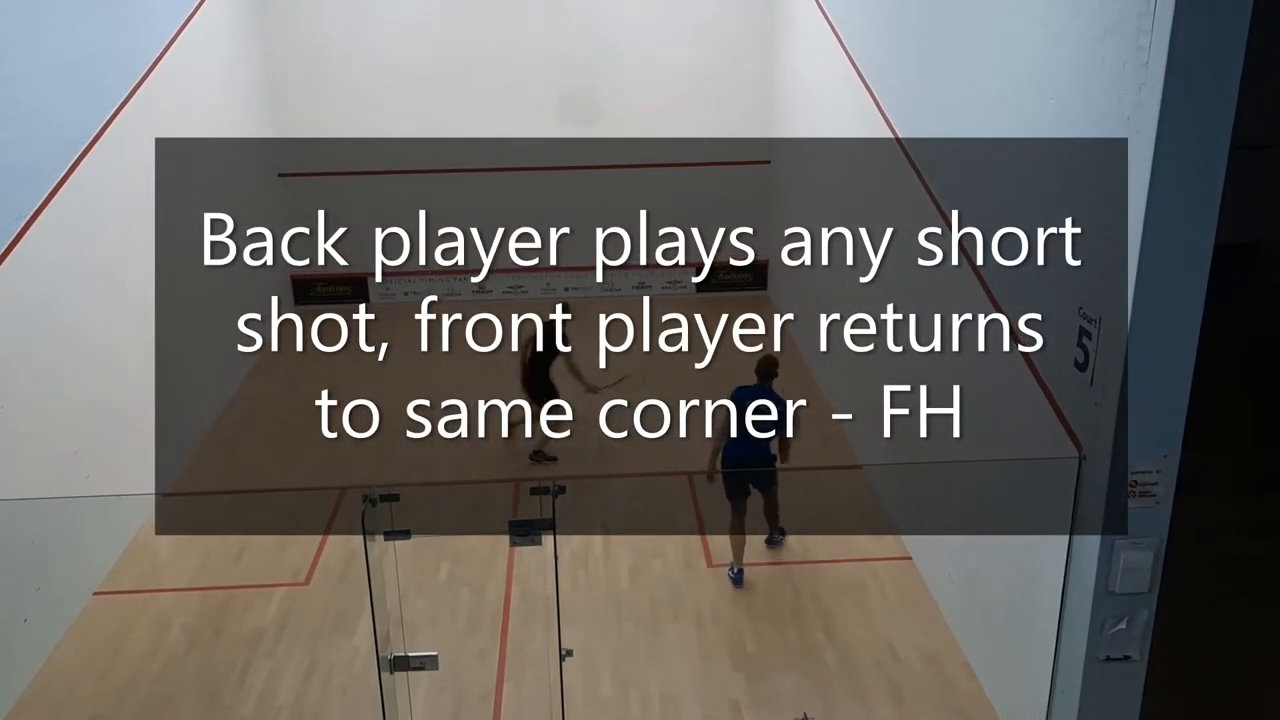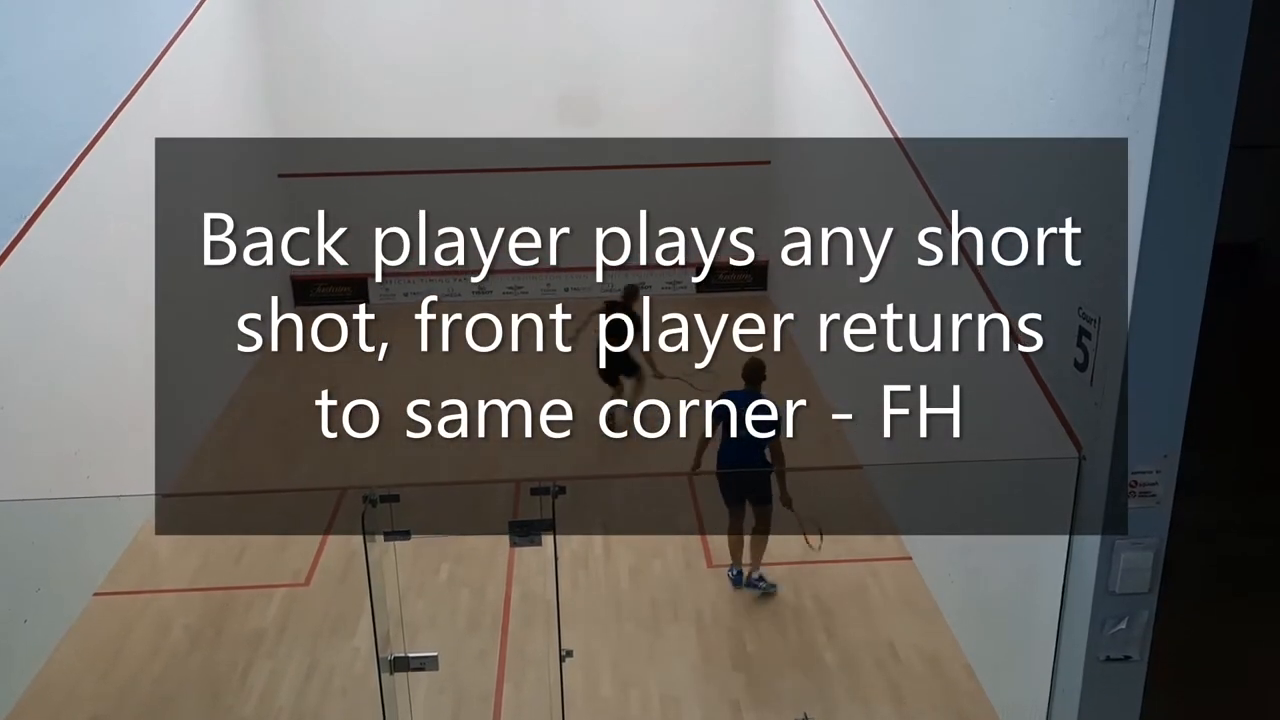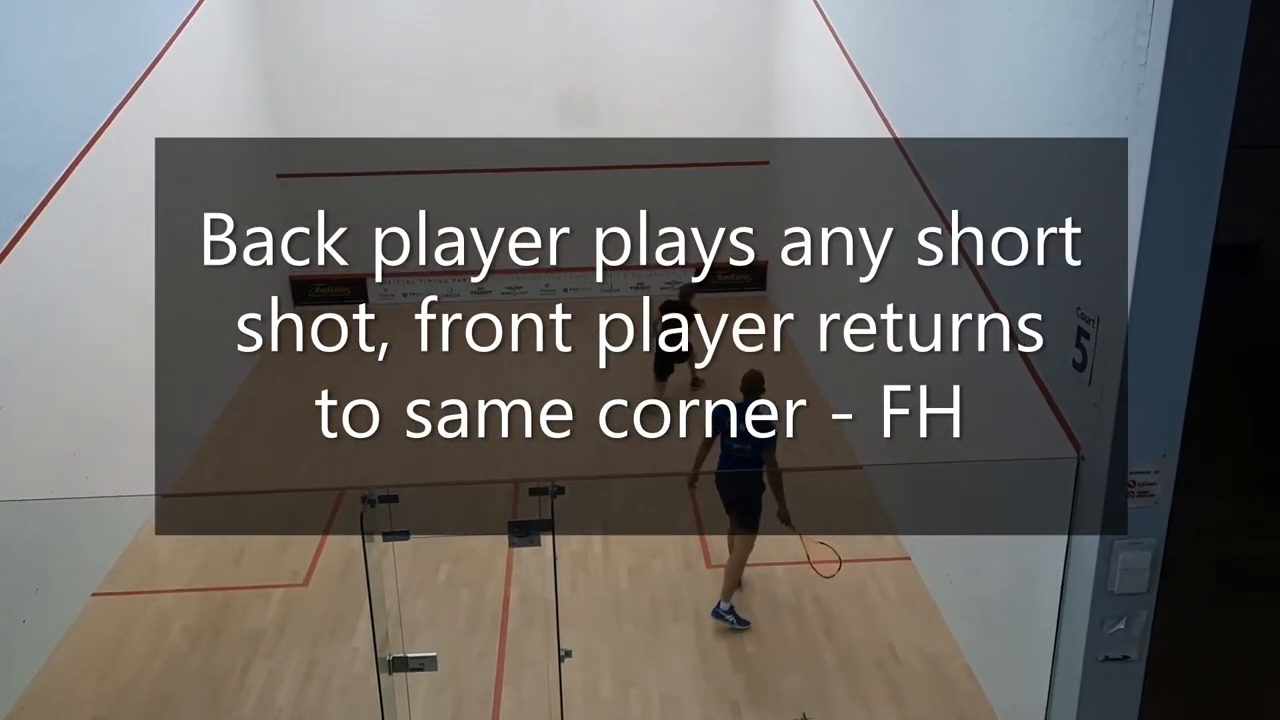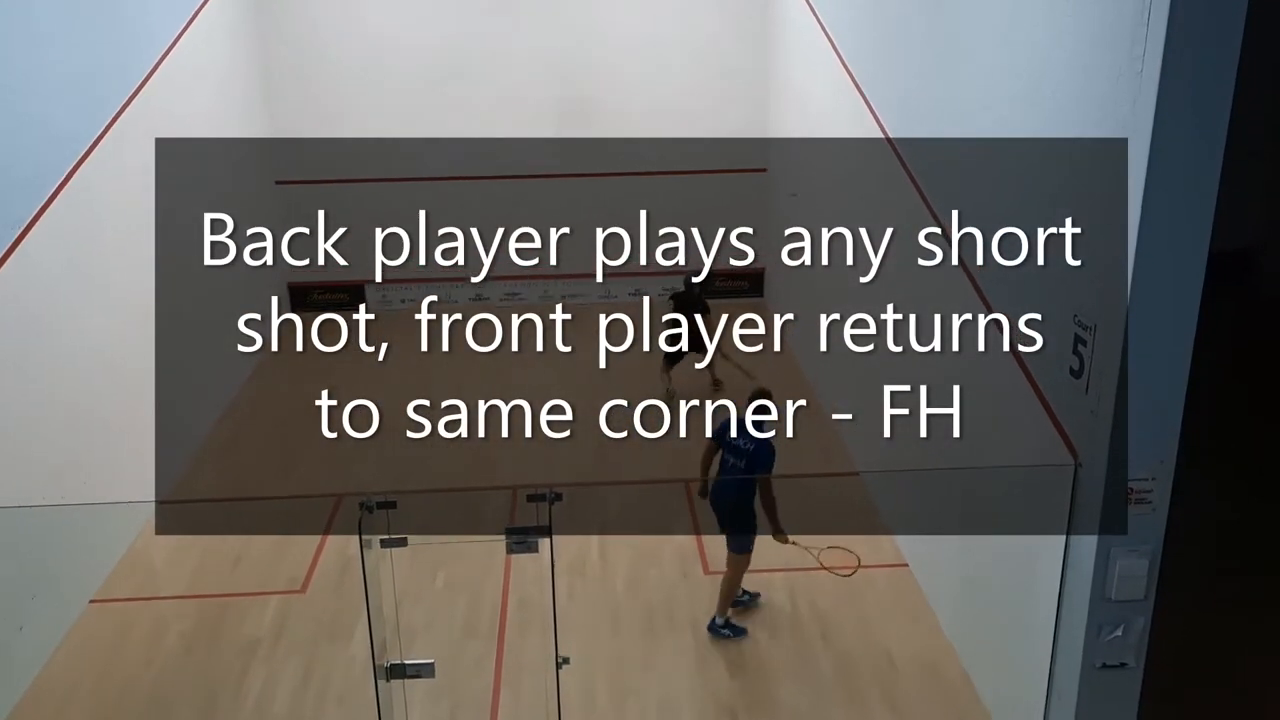
dt=0.3s
person 1, frame 1
left shoulder: (740, 393)
right shoulder: (780, 405)
left elbow: (724, 426)
right elbow: (784, 441)
left wrist: (712, 460)
right wrist: (784, 456)
left hip: (733, 459)
right hip: (760, 460)
left knee: (738, 512)
right knee: (770, 493)
left ankle: (737, 568)
right ankle: (774, 534)
person 1, frame 2
left shoulder: (726, 401)
left elbow: (708, 433)
right elbow: (776, 452)
left wrist: (697, 459)
right wrist: (783, 489)
left hip: (726, 469)
right hip: (755, 471)
left knee: (735, 518)
right knee: (763, 518)
left ankle: (736, 570)
right ankle: (754, 574)
person 1, frame 3
left shoulder: (723, 411)
right shoulder: (765, 424)
left elbow: (706, 444)
right elbow: (771, 468)
left wrist: (695, 471)
right wrist: (782, 505)
left hip: (724, 479)
right hip: (748, 485)
left knee: (735, 525)
right knee: (744, 543)
left ankle: (733, 574)
right ankle: (724, 606)
person 1, frame 4
left shoulder: (728, 425)
right shoulder: (764, 447)
left elbow: (706, 456)
right elbow: (765, 492)
left wrist: (704, 483)
right wrist: (777, 528)
left hip: (718, 497)
right hip: (738, 505)
left knee: (737, 549)
right knee: (738, 564)
left ankle: (735, 593)
right ankle: (719, 621)
